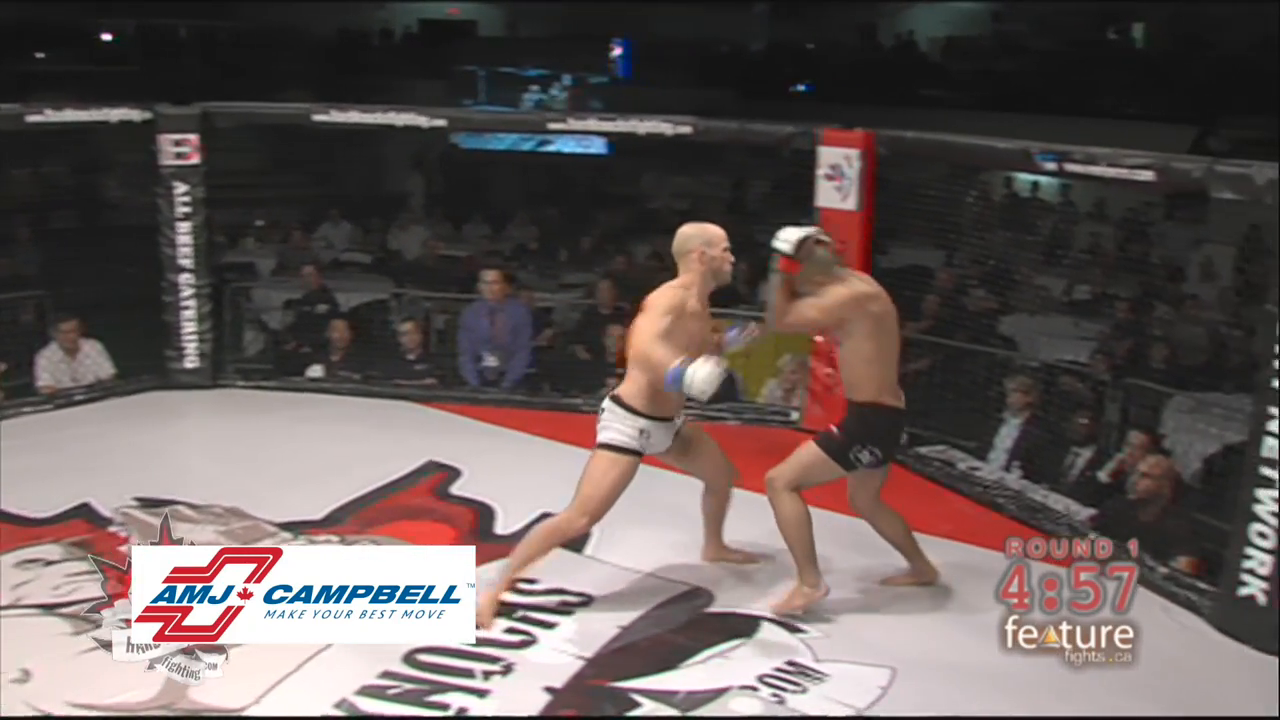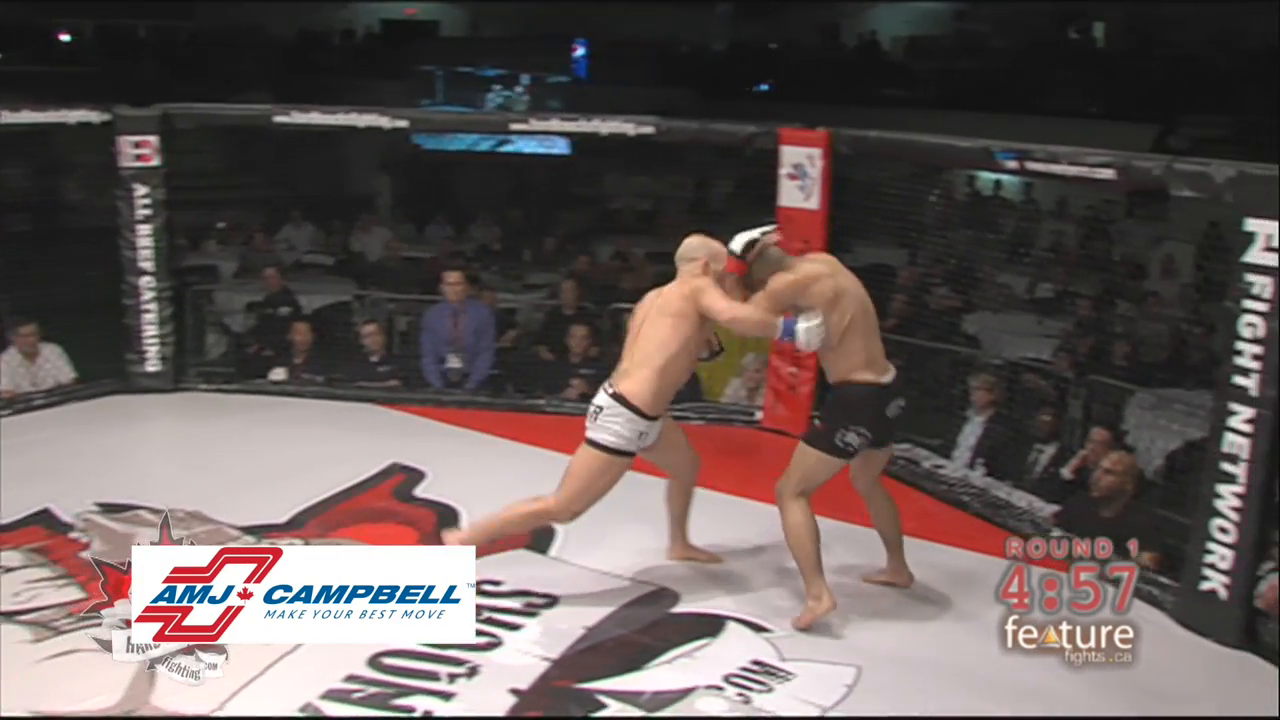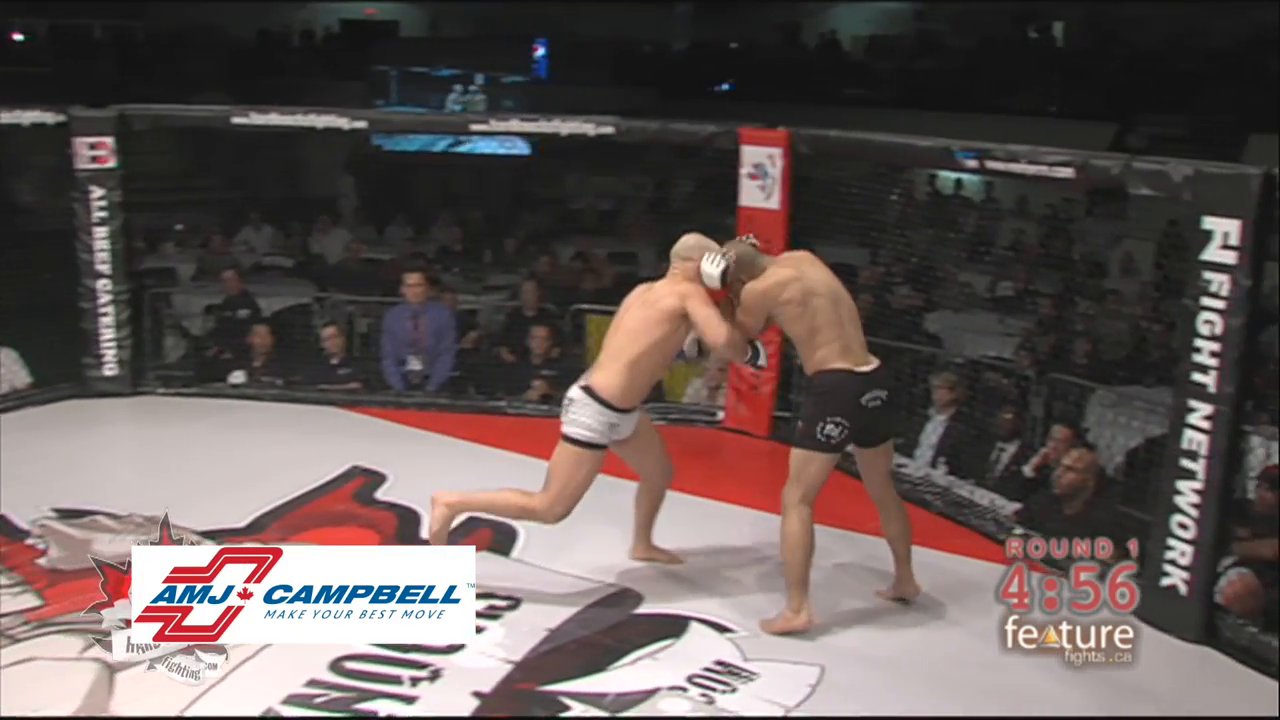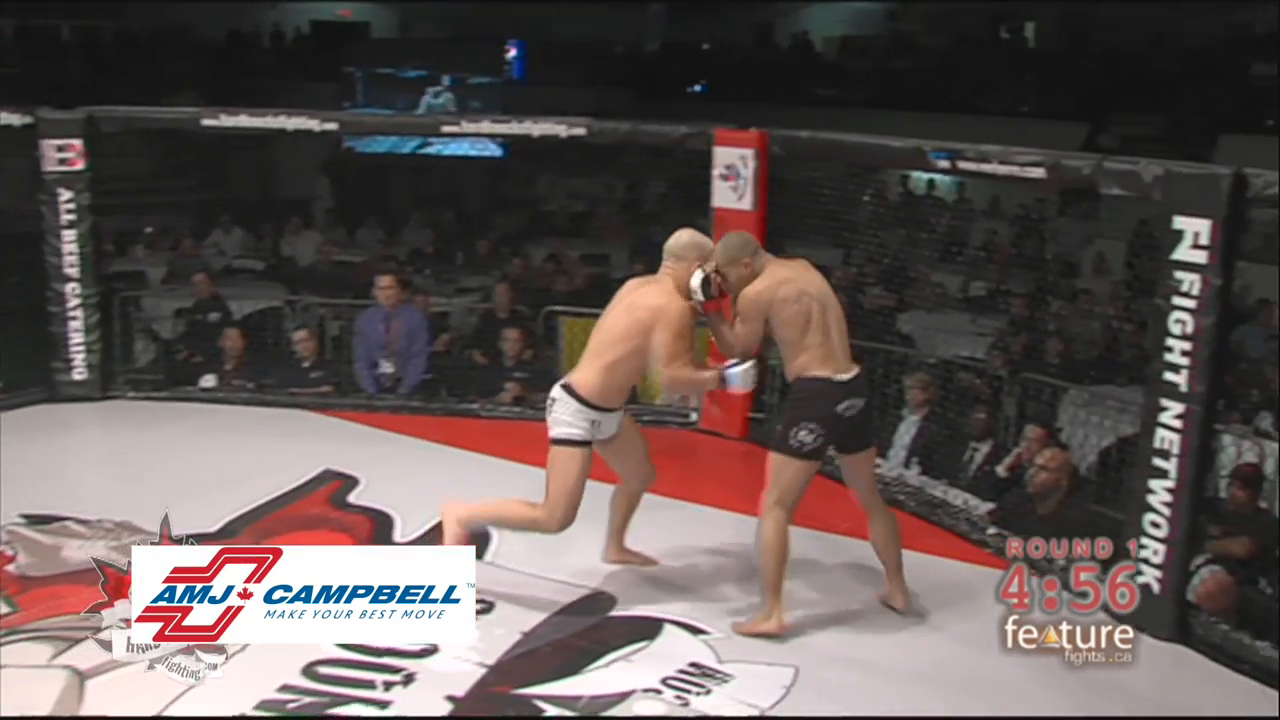
dt=0.3s
person 1, frame 1
left shoulder: (854, 295)
right shoulder: (851, 284)
left elbow: (780, 320)
right elbow: (791, 309)
left wrist: (785, 264)
right wrist: (802, 259)
left hip: (871, 420)
right hip: (878, 416)
left knee: (780, 482)
right knee: (866, 502)
left ankle: (809, 583)
right ankle: (922, 568)
person 1, frame 2
left shoulder: (791, 281)
right shoulder: (821, 262)
left wrist: (737, 264)
right wrist: (762, 254)
left hip: (855, 397)
right hip: (886, 391)
left knee: (791, 491)
right knee: (868, 483)
left ankle: (818, 597)
right ankle: (897, 566)
person 1, frame 3
left shoulder: (758, 290)
right shoulder: (801, 260)
left elbow: (738, 338)
left wrist: (717, 290)
right wrist: (743, 256)
left hip: (834, 387)
right hip: (873, 381)
left knee: (796, 500)
right knee: (882, 490)
left ankle: (797, 609)
right ankle: (904, 581)
person 1, frame 4
left shoulder: (758, 292)
right shoulder: (803, 268)
left elbow: (737, 350)
left wrist: (709, 304)
right wrist: (728, 294)
left hip: (813, 395)
right hip: (853, 388)
left knee: (775, 507)
right knee: (870, 499)
left ankle: (769, 614)
right ankle: (897, 590)
person 2, frame 1
left shoulder: (701, 300)
right shoulder: (668, 299)
right elbow: (641, 347)
left wrist: (730, 340)
right wrist: (679, 375)
left hip: (668, 422)
right hip: (628, 422)
left knee: (725, 475)
right knee: (580, 518)
left ankle: (715, 546)
right ankle: (496, 588)
person 2, frame 2
left shoulder: (655, 298)
right shoulder: (699, 287)
right elbow: (734, 316)
left wrist: (694, 349)
right wrist: (791, 328)
left hip: (640, 413)
right hip: (622, 418)
left knee: (687, 468)
right knee: (562, 507)
left ankle: (679, 544)
right ankle: (464, 540)
person 2, frame 3
left shoulder: (646, 291)
right shoulder: (689, 291)
right elbow: (721, 339)
left wrist: (683, 346)
right wrist: (752, 353)
left hip: (619, 409)
right hip: (595, 410)
left knee: (661, 473)
right knee: (549, 509)
left ankle: (643, 545)
right ankle: (452, 503)
person 2, frame 4
left shoulder: (640, 285)
right shoulder: (670, 306)
right elbow: (668, 376)
right wrist: (723, 377)
left hip: (607, 409)
right hip: (576, 411)
left knee: (641, 476)
right knee: (556, 518)
left ankle: (615, 547)
right ankle: (462, 516)
